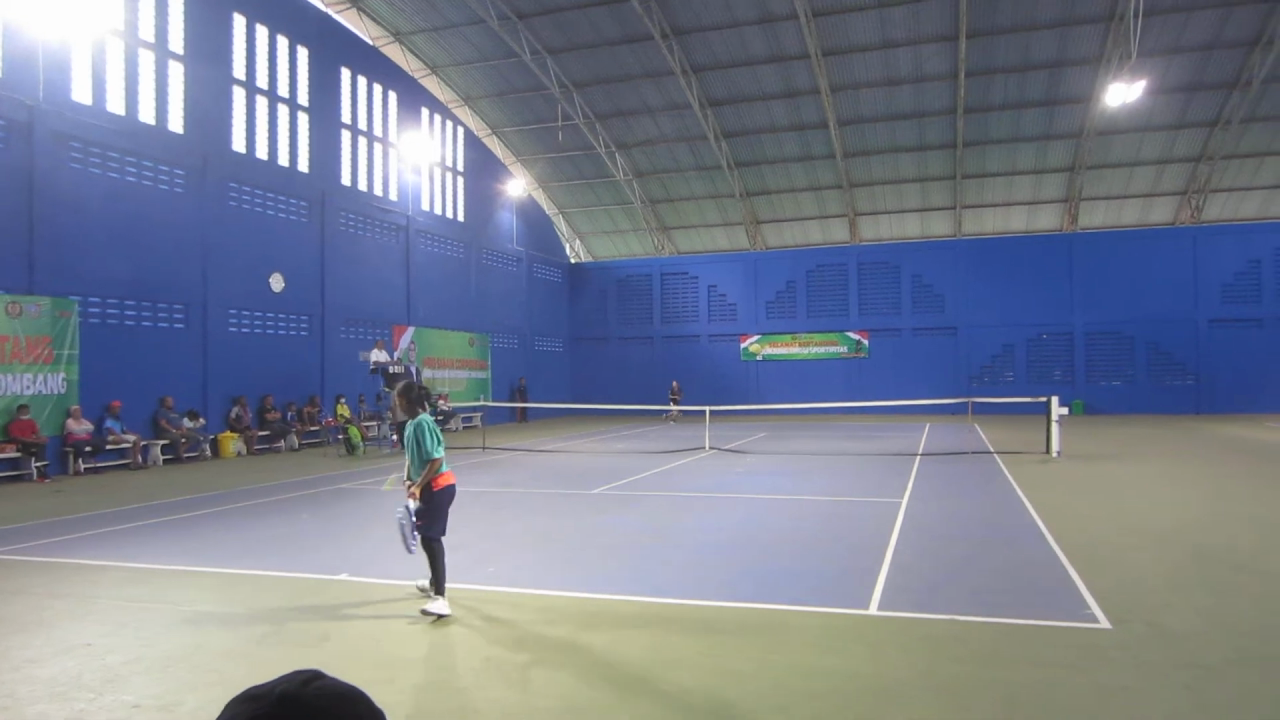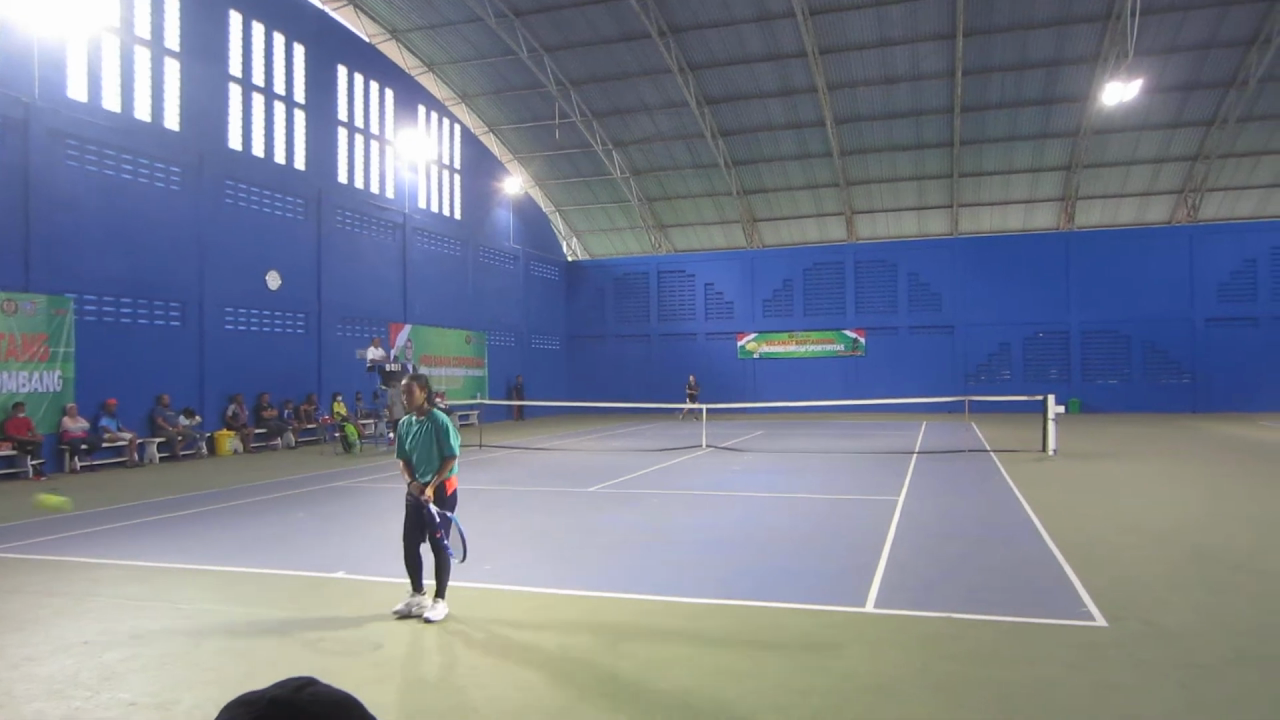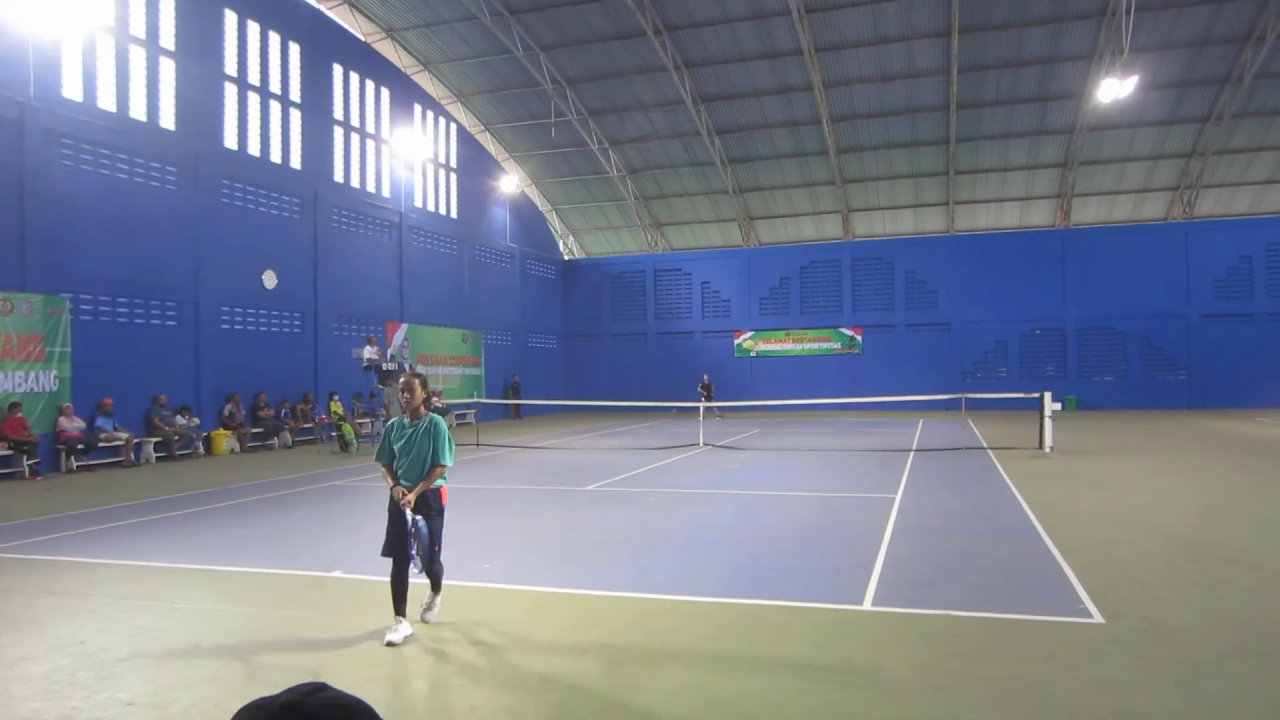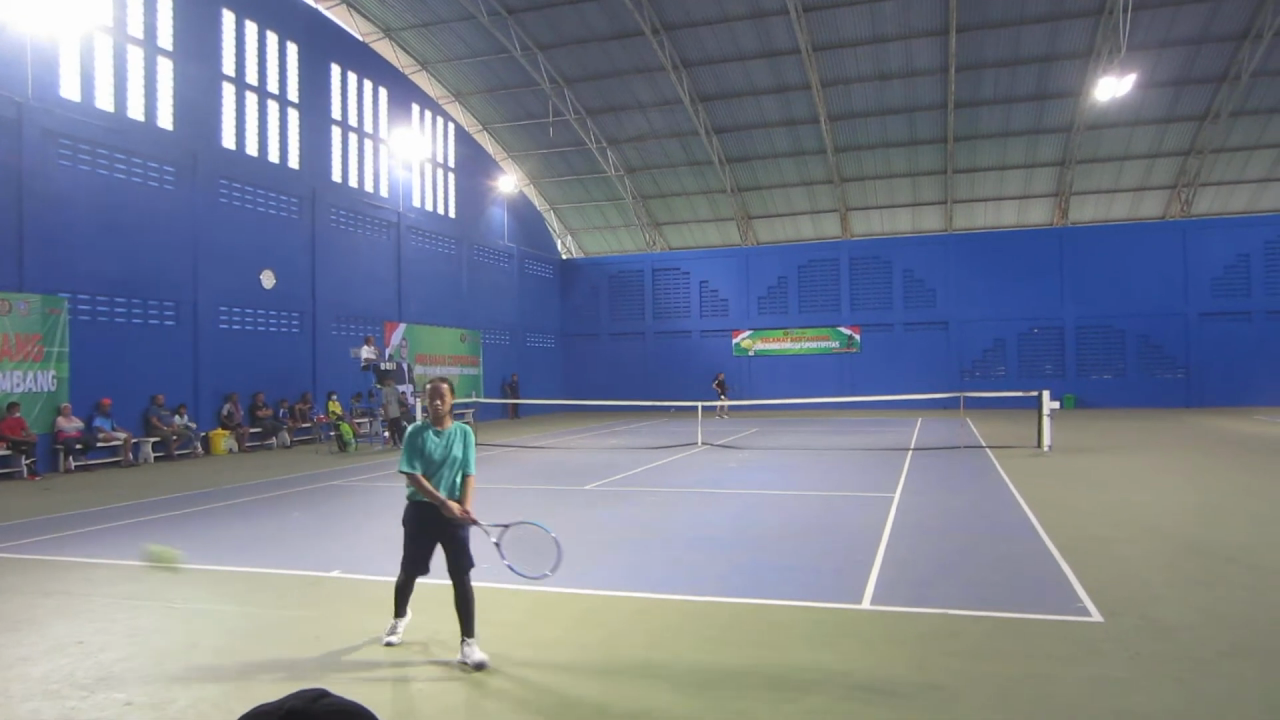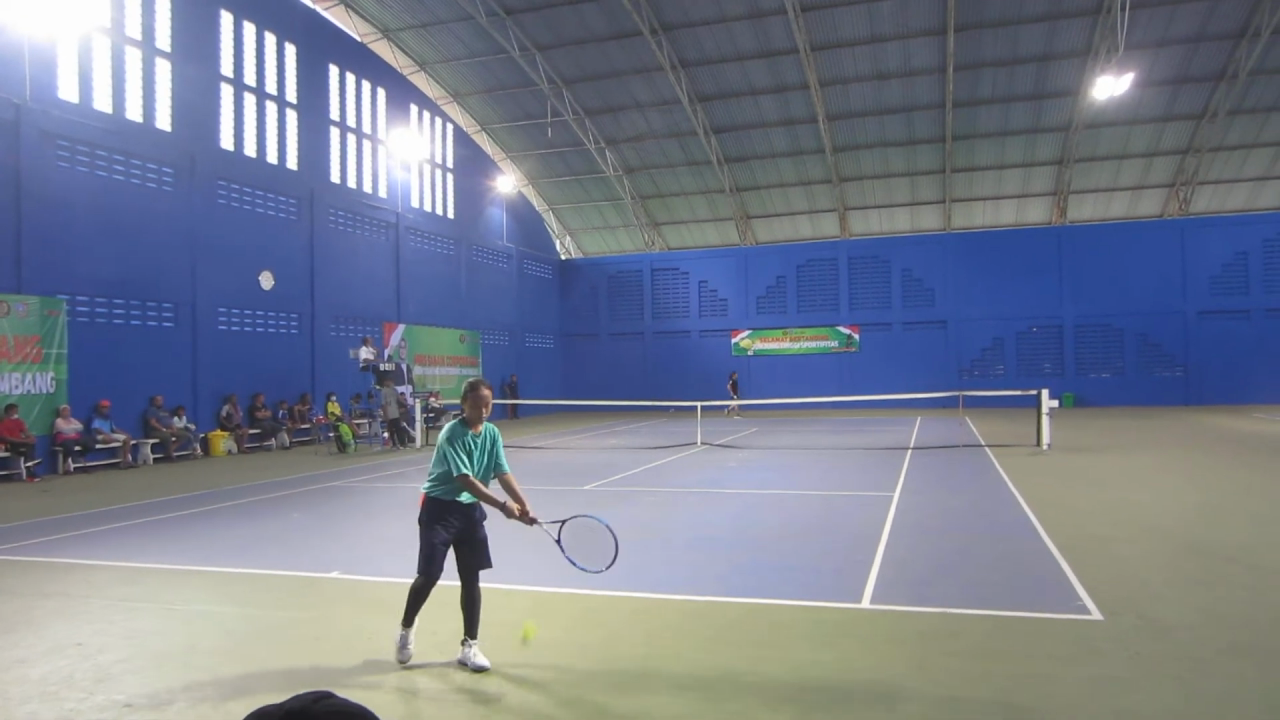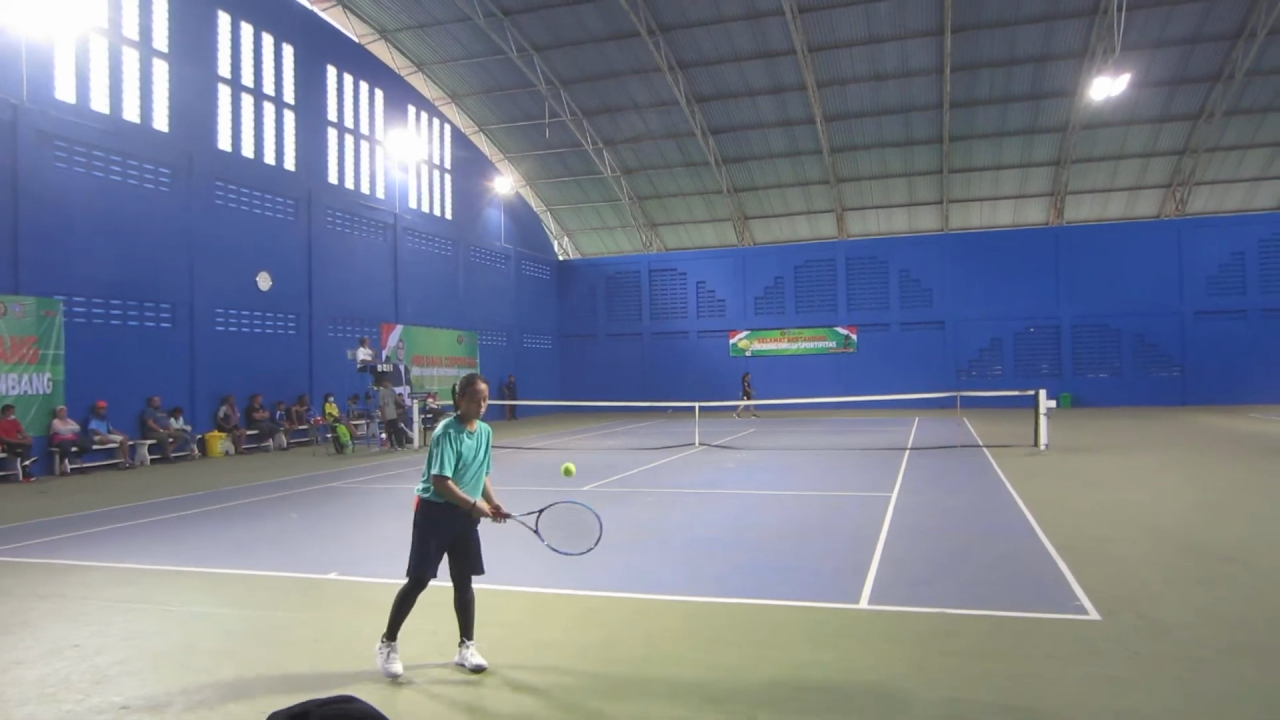
dt=0.4s
person 1, frame 1
left shoulder: (421, 423)
right shoulder: (415, 423)
left elbow: (436, 460)
right elbow: (412, 458)
left wrist: (418, 485)
right wrist: (410, 481)
left hip: (437, 487)
right hip: (439, 486)
left knee: (428, 538)
right knee: (431, 536)
left ankle: (439, 599)
right ankle: (435, 585)
person 1, frame 2
left shoulder: (439, 420)
right shoulder: (405, 424)
left elbow: (451, 458)
right elbow: (404, 460)
left wrist: (432, 487)
right wrist: (412, 482)
left hip: (441, 490)
right hip: (416, 491)
left knee: (439, 545)
right knee: (409, 544)
left ankle: (439, 601)
right ankle: (417, 596)
person 1, frame 3
left shoulder: (436, 424)
right shoulder: (393, 426)
left elbow: (440, 466)
right elbow: (386, 463)
left wrist: (415, 493)
right wrist: (395, 486)
left hip: (430, 497)
right hip: (400, 499)
left knee: (429, 557)
right knee: (399, 560)
left ankle: (435, 595)
right ankle: (401, 621)
person 1, frame 4
left shoulder: (464, 433)
right shoulder: (416, 433)
left elbow: (468, 475)
right elbow: (413, 476)
left wrist: (466, 506)
right wrist: (443, 503)
left hip: (454, 513)
right hip: (420, 510)
left knee: (461, 576)
right knee: (409, 572)
left ankle: (468, 643)
right ankle: (400, 618)
person 1, frame 5
left shoulder: (492, 433)
right shoulder: (452, 434)
left elbow: (503, 473)
right elbow: (466, 479)
left wrist: (523, 505)
right wrist: (503, 505)
left hip: (470, 510)
right hip: (439, 509)
left knee: (471, 579)
right knee: (428, 576)
left ankle: (469, 645)
right ankle: (406, 630)
person 1, frame 6
left shoulder: (485, 432)
right shoulder: (446, 433)
right elbow: (440, 481)
left wrist: (493, 505)
right wrist: (474, 505)
left hip: (465, 515)
right hip: (434, 512)
left knee: (464, 582)
right knee: (418, 581)
left ankle: (466, 646)
right ankle: (388, 644)
